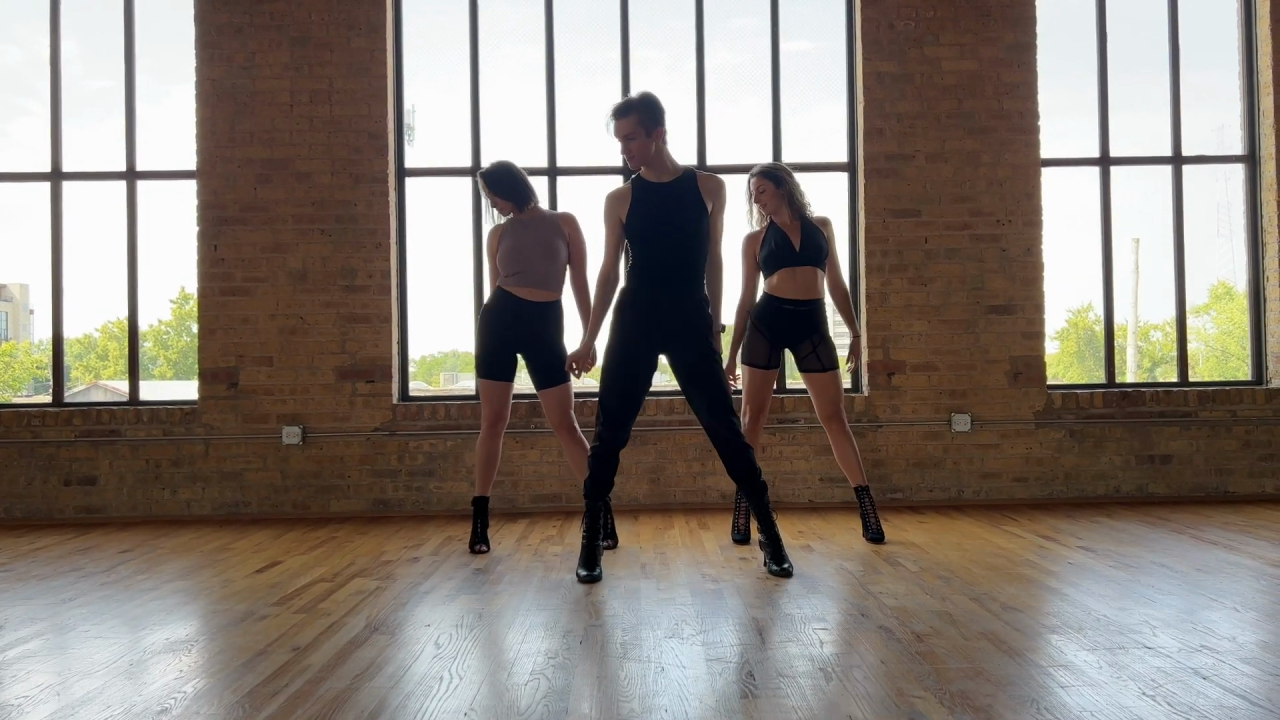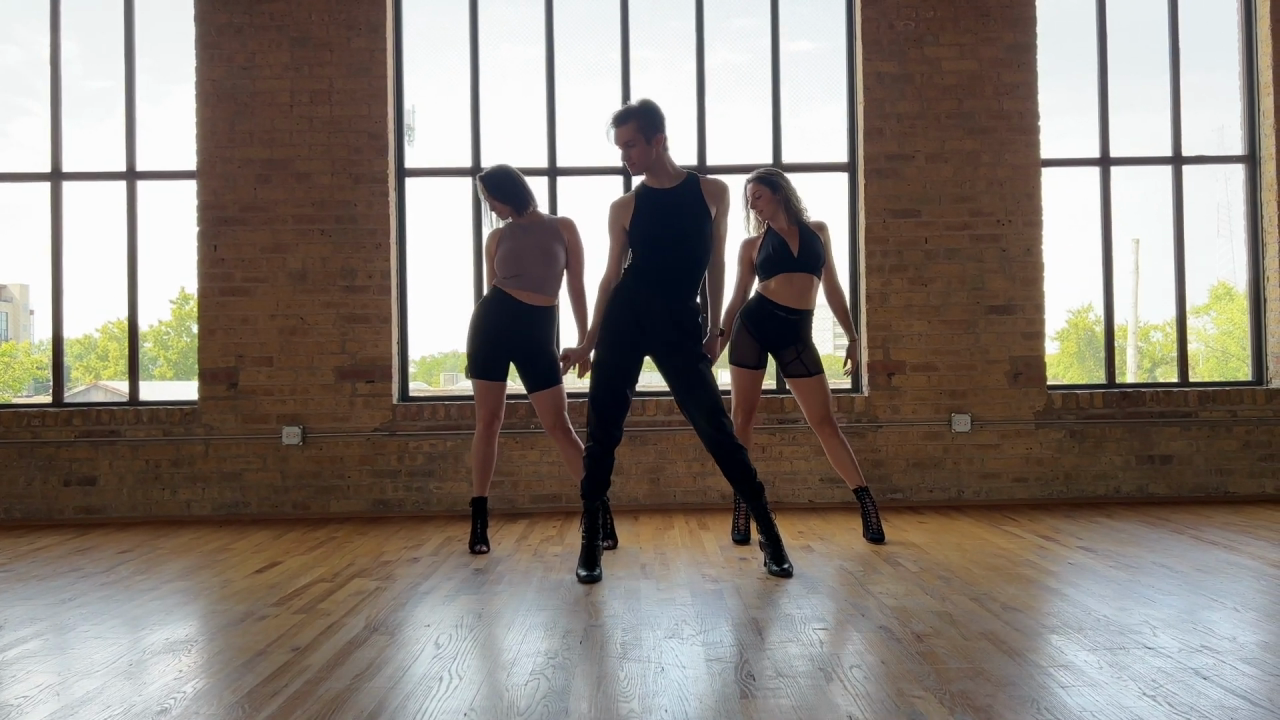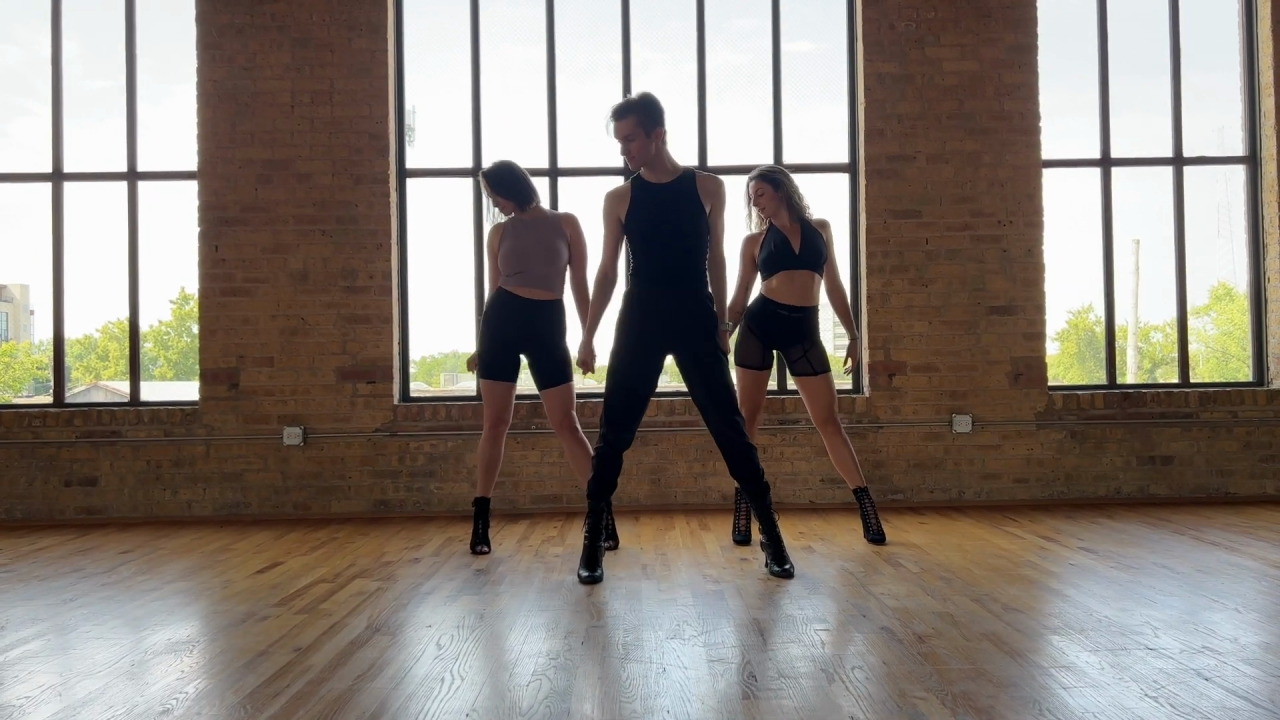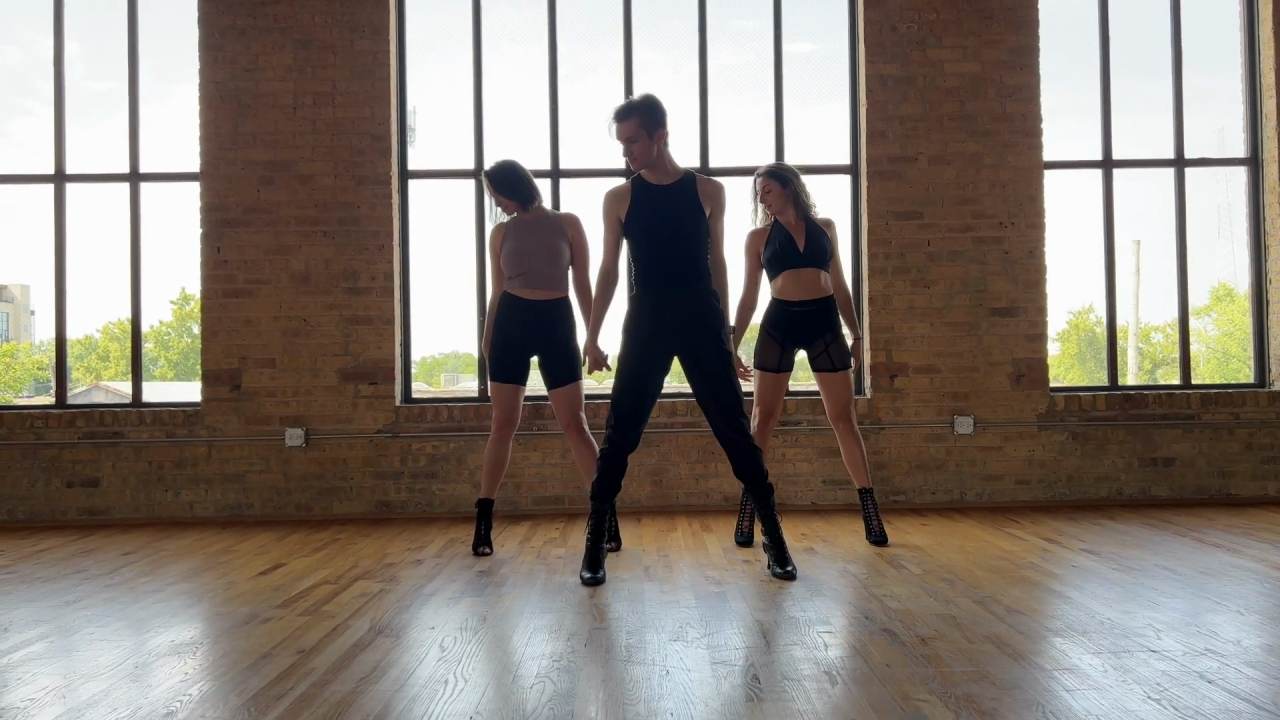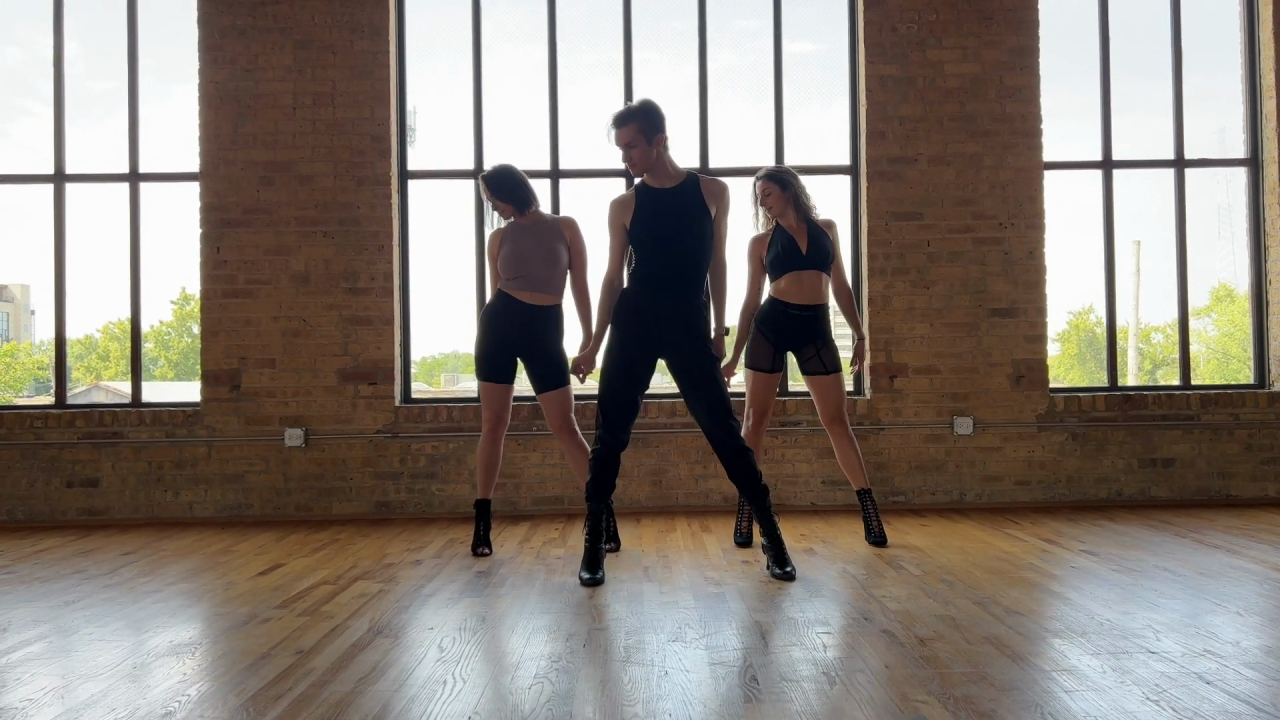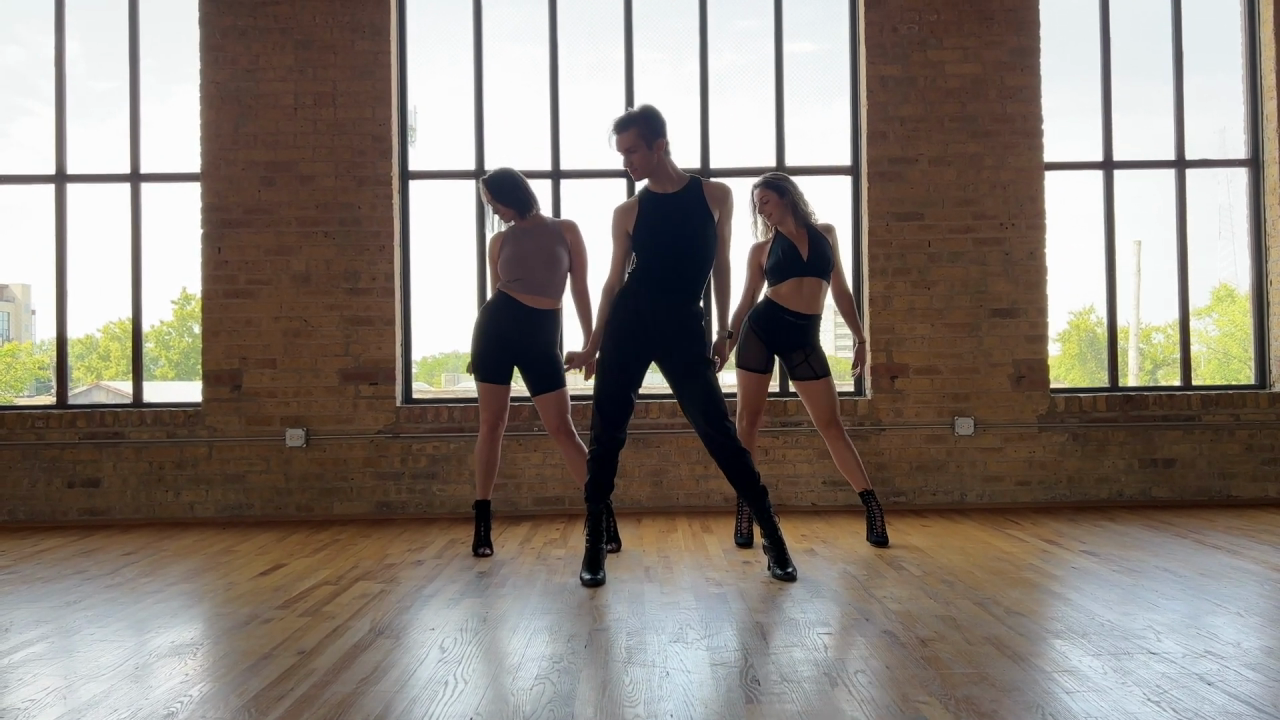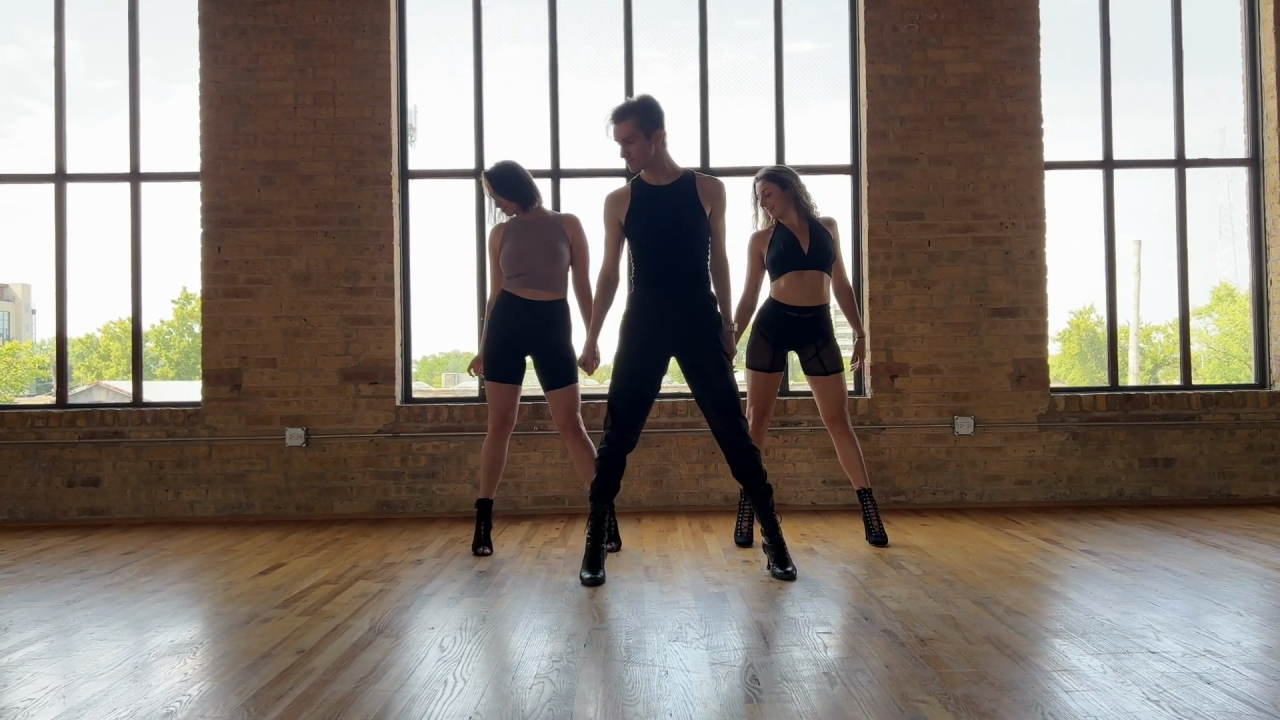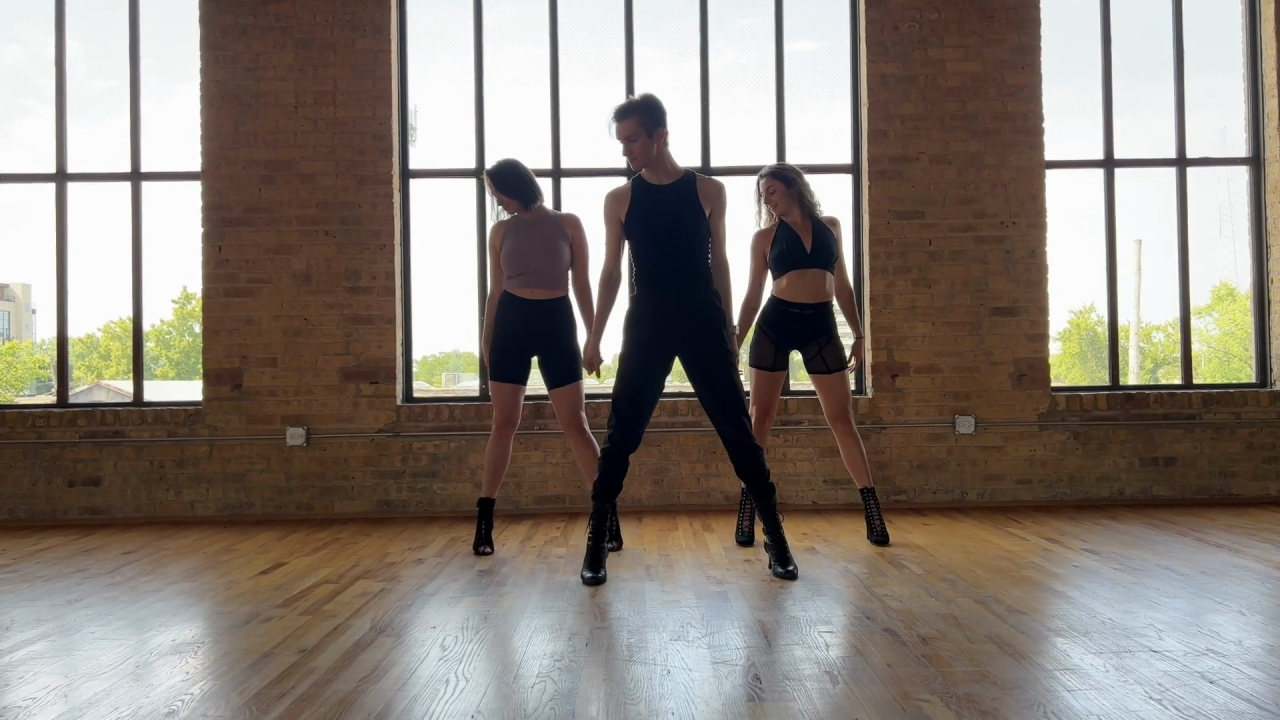
dt=0.3s
person 1, frame 1
left shoulder: (709, 188)
right shoulder: (620, 200)
left elbow: (713, 260)
right elbow: (610, 271)
left wrist: (715, 324)
right wrist: (589, 340)
left hip: (690, 318)
right hip: (635, 318)
left knee: (724, 427)
right knee: (611, 428)
left ankle: (769, 533)
right ankle: (591, 541)
person 1, frame 2
left shoulder: (712, 192)
right shoulder: (624, 207)
left elbow: (716, 263)
right elbow: (612, 275)
left wrist: (714, 329)
right wrist: (588, 342)
left hip: (681, 323)
right hip: (626, 319)
left knee: (715, 427)
right knee: (603, 429)
left ankle: (769, 533)
right ankle: (590, 541)
person 1, frame 3
left shoulder: (708, 188)
right shoulder: (619, 198)
left elbow: (716, 259)
right elbow: (608, 270)
left wrist: (723, 324)
right wrist: (587, 336)
left hip: (696, 318)
right hip: (641, 317)
left knee: (728, 427)
right knee: (615, 429)
left ankle: (771, 534)
right ankle: (592, 540)
person 1, frame 4
left shoulder: (708, 191)
right shoulder: (618, 198)
left elbow: (716, 261)
right elbow: (609, 270)
left wrist: (726, 328)
right wrist: (591, 336)
left hip: (700, 319)
right hip: (647, 319)
left knee: (733, 429)
right knee: (621, 431)
left ankle: (773, 536)
right ankle: (595, 543)
person 1, frame 5
left shoulder: (712, 192)
right shoulder: (624, 207)
left elbow: (717, 263)
right elbow: (614, 276)
left wrist: (719, 328)
right wrist: (594, 345)
left hip: (689, 322)
right hip: (635, 320)
left knee: (722, 429)
right knee: (611, 431)
left ankle: (772, 536)
right ankle: (594, 544)
person 1, frame 6
left shoulder: (715, 195)
right shoulder: (628, 213)
left elbow: (721, 265)
right elbow: (615, 280)
left wrist: (723, 331)
right wrist: (592, 346)
left hip: (684, 326)
right hip: (630, 322)
left knee: (718, 431)
right knee: (607, 432)
left ankle: (772, 536)
right ankle: (594, 544)
person 1, frame 7
left shoulder: (708, 190)
right shoulder: (619, 201)
left elbow: (718, 260)
right elbow: (609, 272)
left wrist: (727, 325)
right wrist: (591, 338)
left hip: (699, 319)
right hip: (644, 320)
left knee: (731, 429)
right knee: (619, 431)
left ankle: (773, 536)
right ankle: (595, 542)
person 1, frame 8
left shoulder: (709, 191)
right shoulder: (619, 199)
left elbow: (718, 260)
right elbow: (611, 271)
left wrist: (729, 327)
right wrist: (594, 338)
left hip: (702, 319)
right hip: (647, 320)
left knee: (736, 429)
right knee: (623, 430)
left ankle: (775, 536)
right ankle: (597, 541)
person 2, frame 1
left shoulder: (564, 223)
right shoulder: (498, 233)
left elbow: (580, 282)
right elbow: (495, 286)
right wrist: (482, 344)
left hip: (545, 327)
right hip: (500, 321)
left knee: (565, 425)
right knee: (493, 422)
left ankle: (602, 512)
right ankle: (479, 521)
person 2, frame 2
left shoulder: (562, 228)
right shoulder: (497, 237)
left elbow: (576, 287)
right elbow: (491, 288)
left wrist: (585, 342)
right wrist: (473, 350)
left hip: (537, 331)
right hip: (494, 323)
left knee: (558, 426)
right knee: (487, 423)
left ankle: (601, 512)
right ankle: (479, 521)
person 2, frame 3
left shoulder: (565, 223)
right shoulder: (499, 232)
left elbow: (579, 282)
right elbow: (494, 288)
right wrist: (480, 345)
left hip: (547, 326)
right hip: (503, 321)
left knee: (566, 425)
right knee: (495, 423)
left ankle: (603, 513)
right ankle: (480, 521)
person 2, frame 4
left shoulder: (567, 223)
right shoulder: (501, 232)
left elbow: (582, 282)
right elbow: (497, 292)
right wrist: (486, 344)
left hip: (556, 325)
right hip: (510, 325)
left knee: (574, 426)
right knee: (503, 425)
left ankle: (606, 515)
right ankle: (483, 522)
person 2, frame 5
left shoulder: (564, 227)
right shoulder: (499, 237)
left elbow: (579, 286)
right elbow: (496, 290)
left wrist: (590, 339)
right wrist: (482, 343)
left hip: (545, 331)
right hip: (500, 325)
left knee: (565, 428)
right knee: (494, 424)
left ankle: (604, 516)
right ankle: (481, 524)
person 2, frame 6
left shoulder: (565, 230)
right shoulder: (500, 240)
left elbow: (580, 289)
right elbow: (496, 291)
left wrist: (591, 343)
right wrist: (478, 350)
left hip: (542, 335)
right hip: (498, 326)
left knee: (562, 430)
right knee: (491, 426)
left ankle: (604, 516)
right ankle: (482, 524)
person 2, frame 7
left shoulder: (566, 224)
right shoulder: (501, 233)
left elbow: (582, 284)
right elbow: (496, 290)
right wrist: (484, 346)
left hip: (553, 326)
right hip: (507, 324)
left knee: (571, 426)
right knee: (499, 426)
right ankle: (482, 523)
person 2, frame 8
left shoulder: (567, 224)
right shoulder: (500, 230)
left elbow: (582, 283)
right elbow: (495, 290)
right wrist: (485, 342)
left hip: (556, 324)
right hip: (511, 325)
left knee: (574, 425)
right knee: (503, 425)
left ankle: (608, 515)
right ankle: (484, 522)
person 3, frame 1
left shoulder: (821, 226)
right shoulder: (755, 239)
left elbow: (836, 283)
right elbow: (747, 297)
left wrist: (855, 331)
right wrist: (733, 353)
left hip: (812, 327)
right hip: (766, 324)
left knee: (834, 418)
right knee: (752, 416)
left ankle: (867, 506)
right ankle: (743, 509)
person 3, frame 2
left shoulder: (818, 230)
right shoulder: (752, 244)
left elbow: (832, 288)
right elbow: (737, 300)
left wrist: (852, 335)
left hip: (797, 335)
right hip: (753, 326)
left knee: (825, 422)
right knee: (742, 417)
left ankle: (867, 505)
right ankle: (741, 510)
person 3, frame 3
left shoulder: (820, 228)
right shoulder: (754, 241)
left elbow: (834, 286)
right elbow: (739, 298)
left wrist: (853, 335)
left hip: (804, 331)
right hip: (759, 326)
left knee: (828, 421)
right knee: (747, 417)
left ankle: (866, 506)
right ankle: (742, 510)
person 3, frame 4
left shoulder: (825, 227)
right shoulder: (758, 237)
left elbow: (839, 285)
right elbow: (749, 296)
left wrist: (856, 334)
right wrist: (732, 346)
left hip: (825, 325)
right hip: (778, 325)
left knee: (843, 418)
right knee: (763, 418)
left ankle: (870, 509)
right ankle: (748, 510)
person 3, frame 5
left shoulder: (826, 228)
right shoulder: (761, 242)
left elbow: (840, 286)
right elbow: (752, 299)
left wrist: (860, 334)
right wrist: (735, 354)
left hip: (816, 331)
right hip: (771, 327)
left knee: (837, 422)
right knee: (756, 419)
left ankle: (870, 511)
right ankle: (745, 512)
person 3, frame 6
left shoulder: (826, 233)
right shoulder: (761, 249)
left elbow: (840, 291)
right elbow: (745, 304)
left wrist: (860, 338)
left hip: (805, 339)
right hip: (762, 330)
left knee: (832, 426)
right knee: (748, 420)
left ankle: (873, 510)
right ankle: (744, 513)
person 3, frame 7
left shoulder: (827, 227)
right shoulder: (761, 238)
left elbow: (841, 285)
right elbow: (749, 297)
left wrist: (859, 332)
left hip: (818, 330)
right hip: (772, 327)
left knee: (838, 421)
right knee: (757, 419)
left ankle: (870, 511)
right ankle: (746, 513)
person 3, frame 8
left shoulder: (830, 226)
right shoulder: (765, 236)
left elbow: (842, 285)
right elbow: (753, 295)
left wrist: (858, 334)
right wrist: (734, 344)
left hip: (822, 328)
right hip: (774, 325)
left knee: (841, 420)
right knee: (759, 417)
left ankle: (872, 509)
right ankle: (747, 510)
